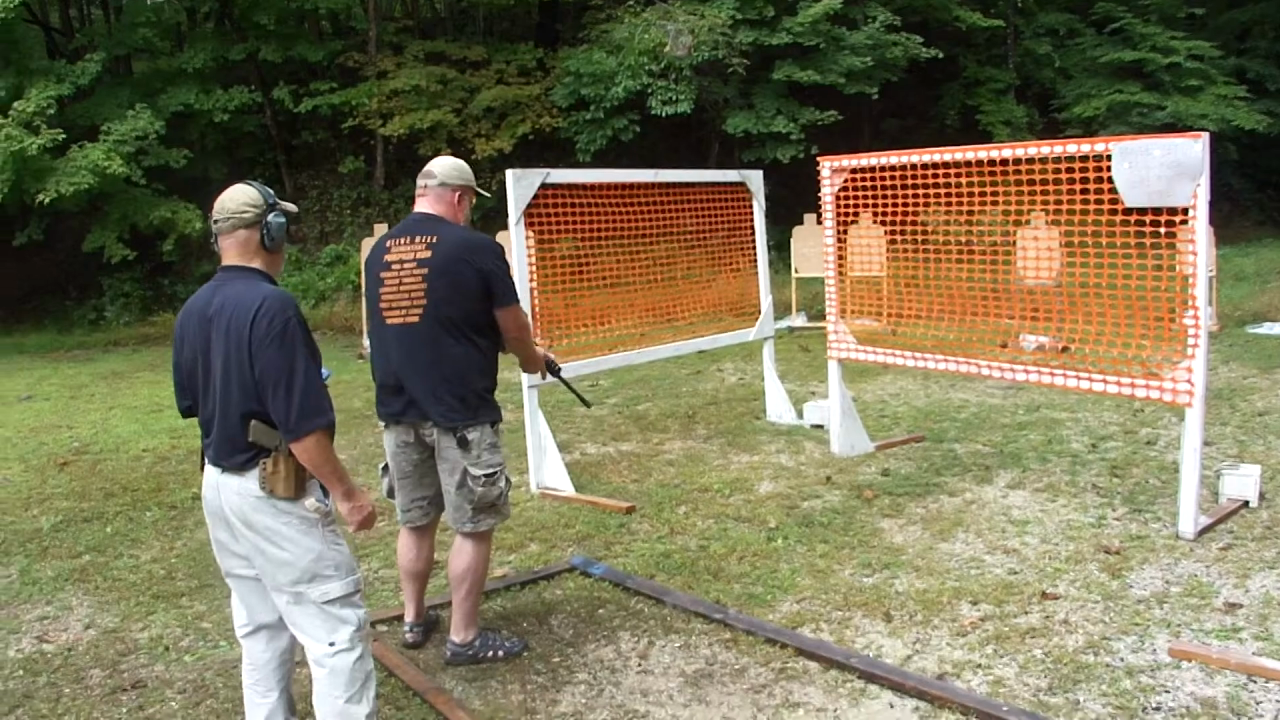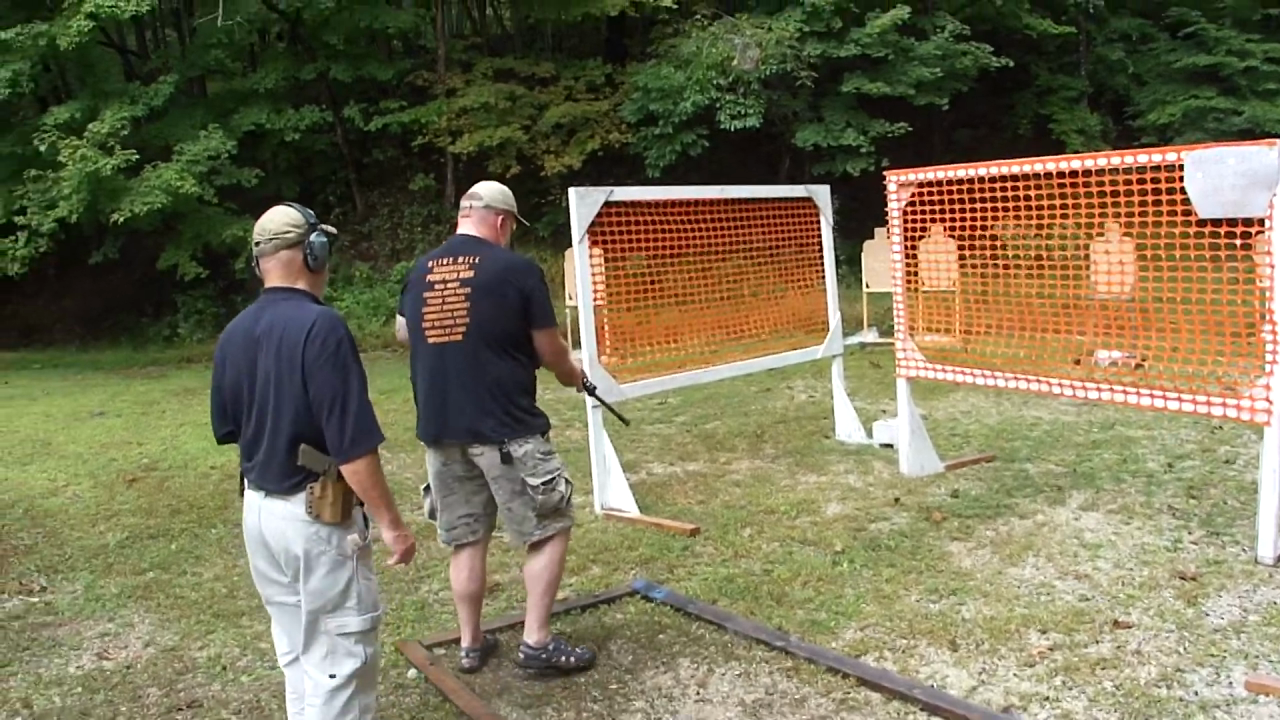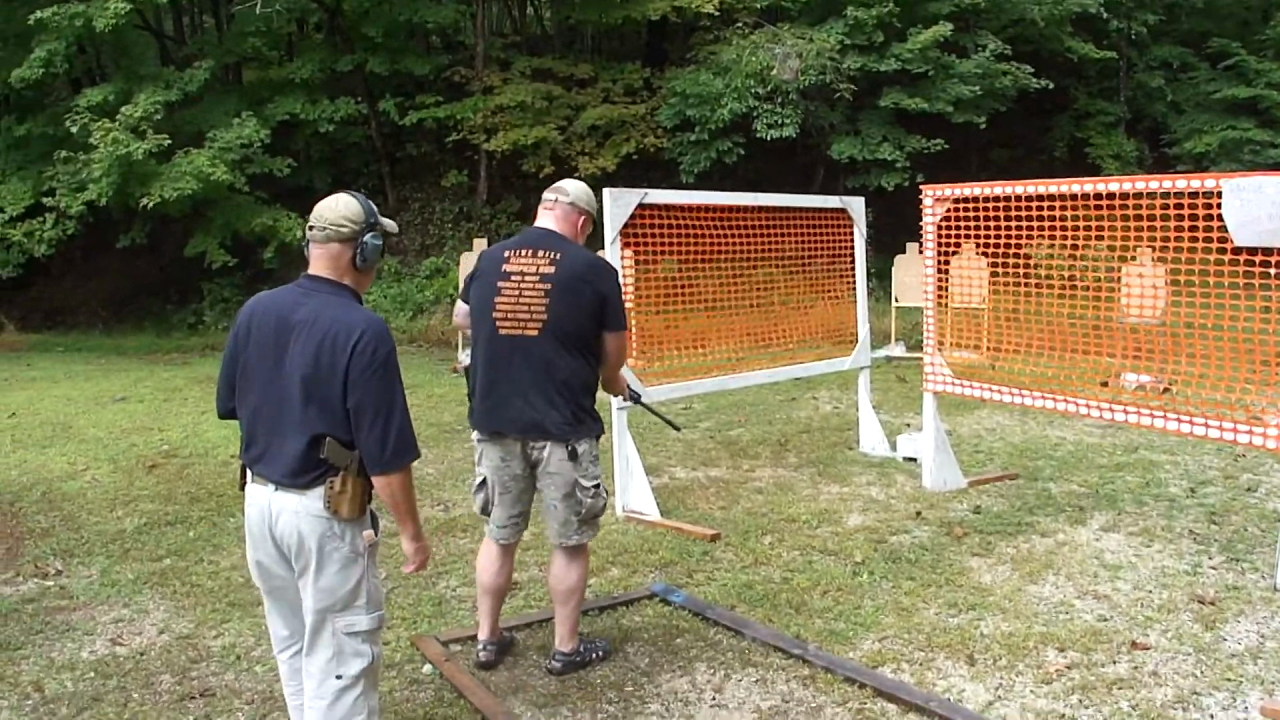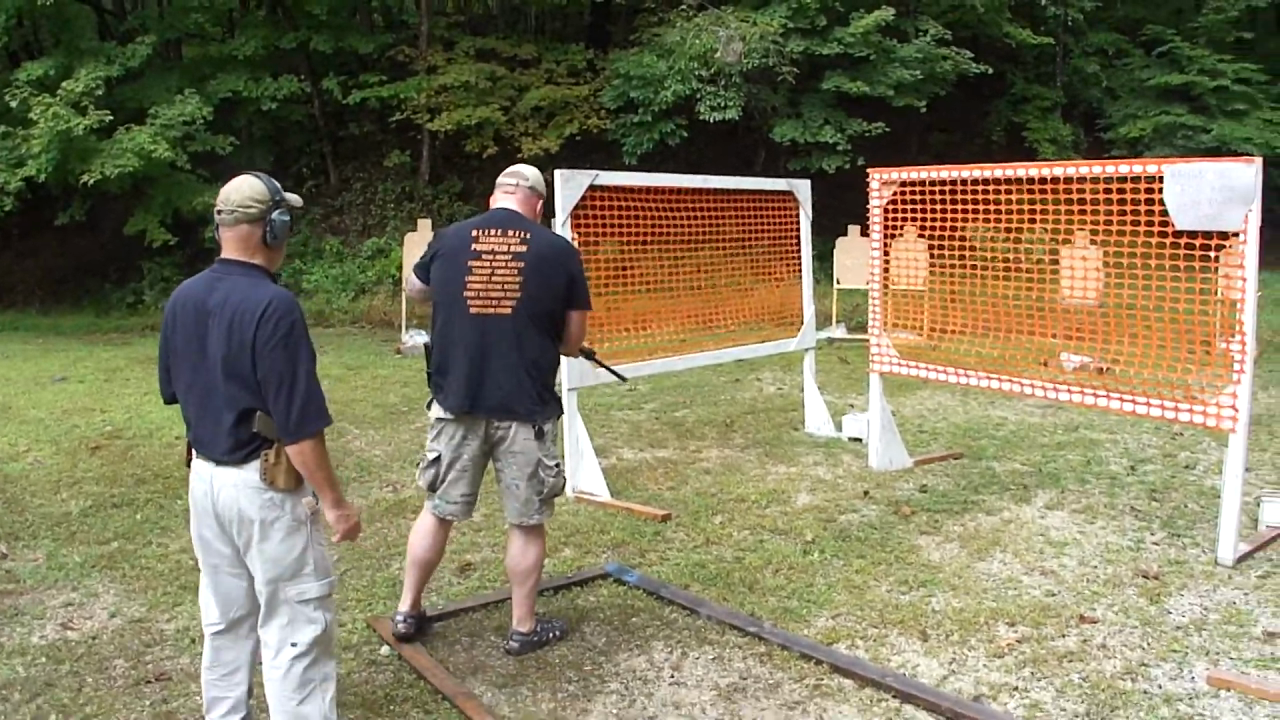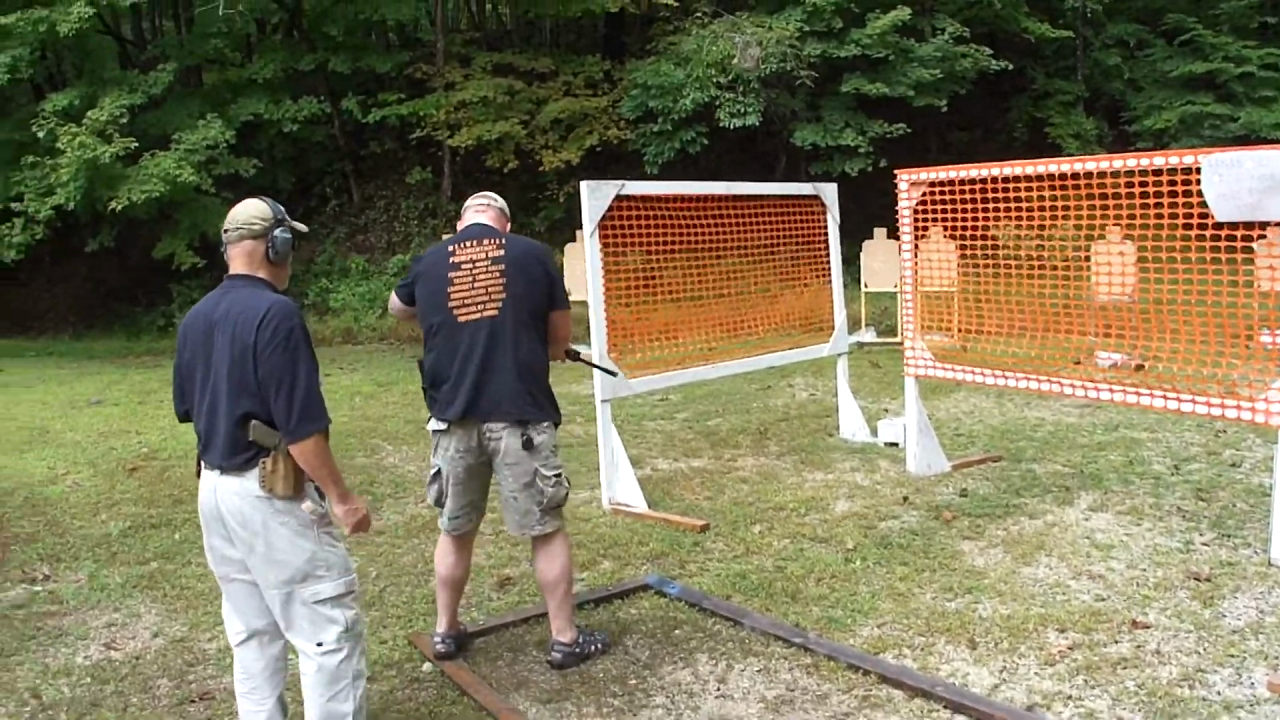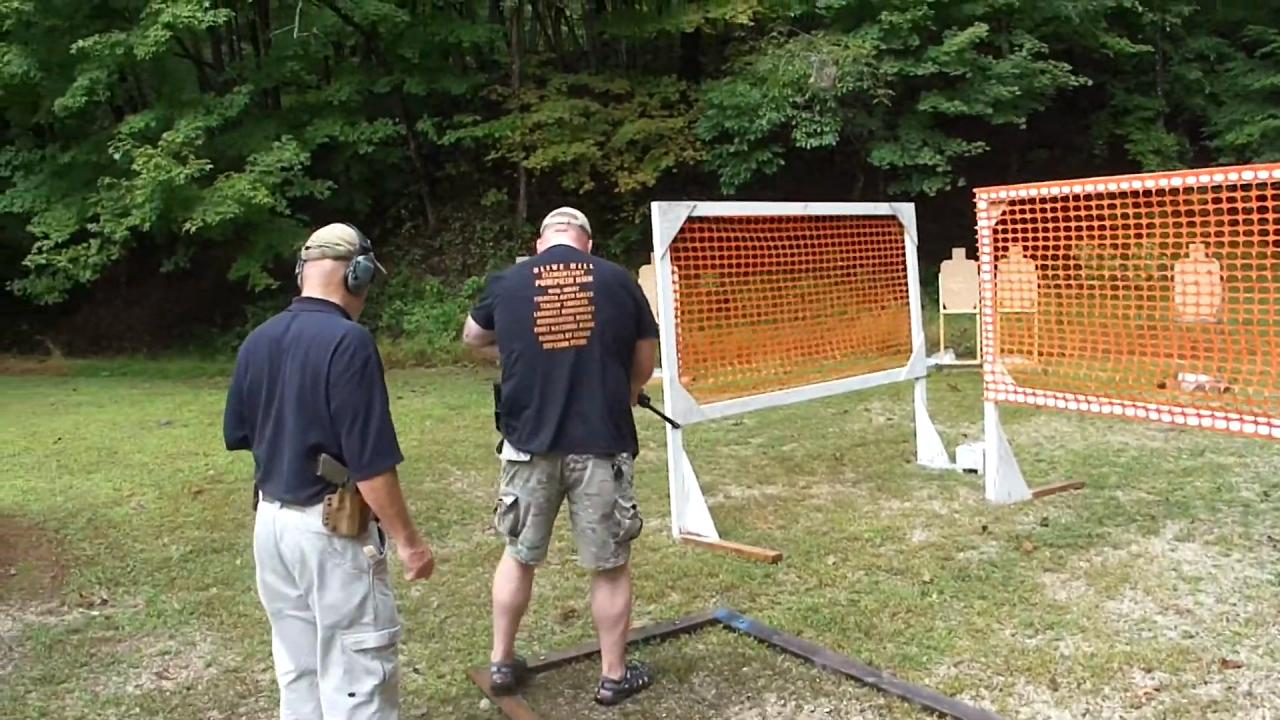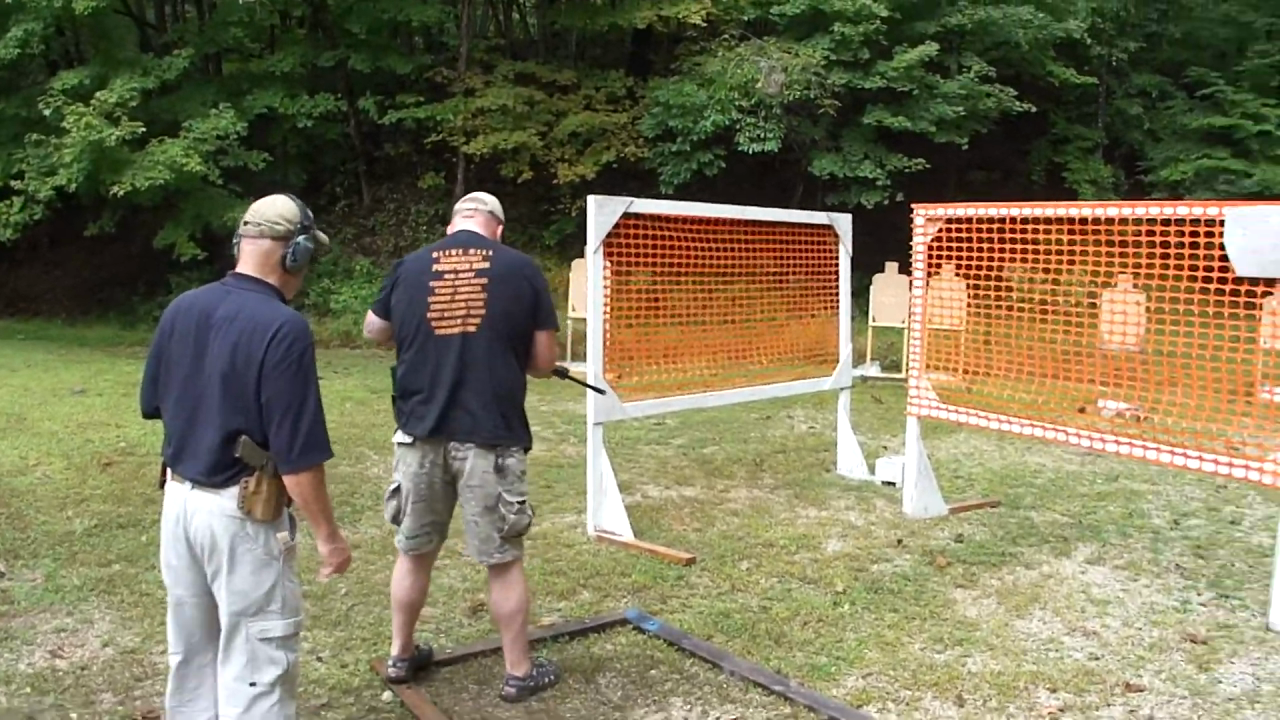
dt=0.5s
person 1, frame 1
left shoulder: (191, 312)
right shoulder: (271, 306)
right elbow: (303, 423)
right wrist: (346, 492)
left hip: (219, 485)
right hip: (277, 491)
left knee: (259, 625)
right knee: (333, 624)
person 1, frame 2
left shoulder: (233, 333)
right shoulder: (320, 326)
left elbow: (226, 428)
right elbow: (352, 443)
right wrist: (389, 521)
left hip: (258, 509)
right hip: (317, 516)
left knee: (297, 651)
right knee: (341, 657)
person 1, frame 3
left shoulder: (256, 310)
right shoulder: (363, 330)
left elbow: (229, 405)
right elbow: (386, 453)
right wrist: (412, 532)
left hip: (260, 499)
right hip: (325, 512)
left knee: (291, 638)
right knee: (341, 654)
person 1, frame 4
left shoulder: (182, 299)
right shoulder: (274, 306)
left elbow: (173, 390)
right elbow: (299, 425)
right wrist: (334, 501)
left hip: (205, 478)
right hip: (265, 486)
left knee: (226, 618)
right knee: (297, 629)
person 1, frame 5
left shoulder: (194, 318)
right shoulder: (276, 313)
left elbow: (188, 408)
right elbow: (302, 426)
right wrist: (341, 496)
left hip: (214, 488)
right hip: (272, 493)
left knee: (250, 631)
right knee: (329, 627)
person 1, frame 6
left shoulder: (257, 340)
right shoulder: (348, 341)
left elbow: (238, 434)
right elbow: (371, 461)
right wrist: (407, 539)
left hip: (271, 519)
right hip: (331, 529)
left knee: (298, 669)
right knee: (357, 674)
person 1, frame 7
left shoulder: (182, 309)
right shoulder: (283, 328)
left elbow: (153, 403)
right elbow: (298, 454)
right wrist: (327, 534)
left hip: (179, 498)
right hip: (241, 512)
left knee: (192, 647)
right knee: (257, 662)
person 2, frame 1
left shoulder: (380, 250)
right shoulder: (477, 248)
right elbow: (514, 330)
right wrist: (532, 358)
left hip: (398, 411)
right hip: (462, 412)
left knee: (415, 521)
right knee: (473, 526)
left ankle: (413, 620)
right ankle: (464, 637)
person 2, frame 2
left shoulder: (419, 272)
right shoulder: (517, 269)
left elbow: (405, 335)
right elbow: (549, 350)
right wrist: (571, 374)
left hip: (441, 431)
right hip: (508, 431)
left knee: (464, 542)
right knee: (549, 530)
left ankle: (471, 644)
right ankle: (537, 642)
person 2, frame 3
left shoulder: (488, 260)
right shoulder: (594, 270)
left elbow: (461, 320)
right elbow: (613, 354)
right wrist: (612, 382)
left hip: (495, 423)
right hip: (563, 429)
left knee: (499, 536)
right knee: (570, 542)
left ankle: (487, 639)
right ankle: (566, 648)
person 2, frame 4
left shoulder: (448, 239)
right shoulder: (558, 250)
left elbow: (415, 288)
right elbow: (574, 338)
left hip: (455, 402)
right hip: (525, 407)
left knee: (438, 510)
right knee: (527, 521)
left ankle: (407, 612)
right ankle: (524, 628)
person 2, frame 5
left shoulder: (428, 261)
right shoulder: (534, 254)
left elbow: (397, 308)
right elbow: (561, 337)
left hip: (453, 416)
right hip: (521, 415)
left knee: (455, 528)
right knee: (546, 529)
left ankle: (445, 632)
right ankle: (565, 638)
person 2, frame 6
left shoulder: (507, 282)
right shoulder: (619, 280)
left elbow: (473, 336)
right elbow: (644, 368)
left hip: (528, 443)
right hip: (601, 444)
left knee: (519, 553)
right knee: (609, 563)
left ankle: (501, 662)
right ankle: (614, 675)
person 2, frame 7
left shoulder: (409, 267)
right shoulder: (523, 269)
left elbow: (374, 332)
right elbow: (544, 362)
left hip: (420, 432)
right hip: (492, 436)
left knee: (414, 548)
right knee: (504, 559)
left ankle: (401, 654)
right ankle: (519, 672)
